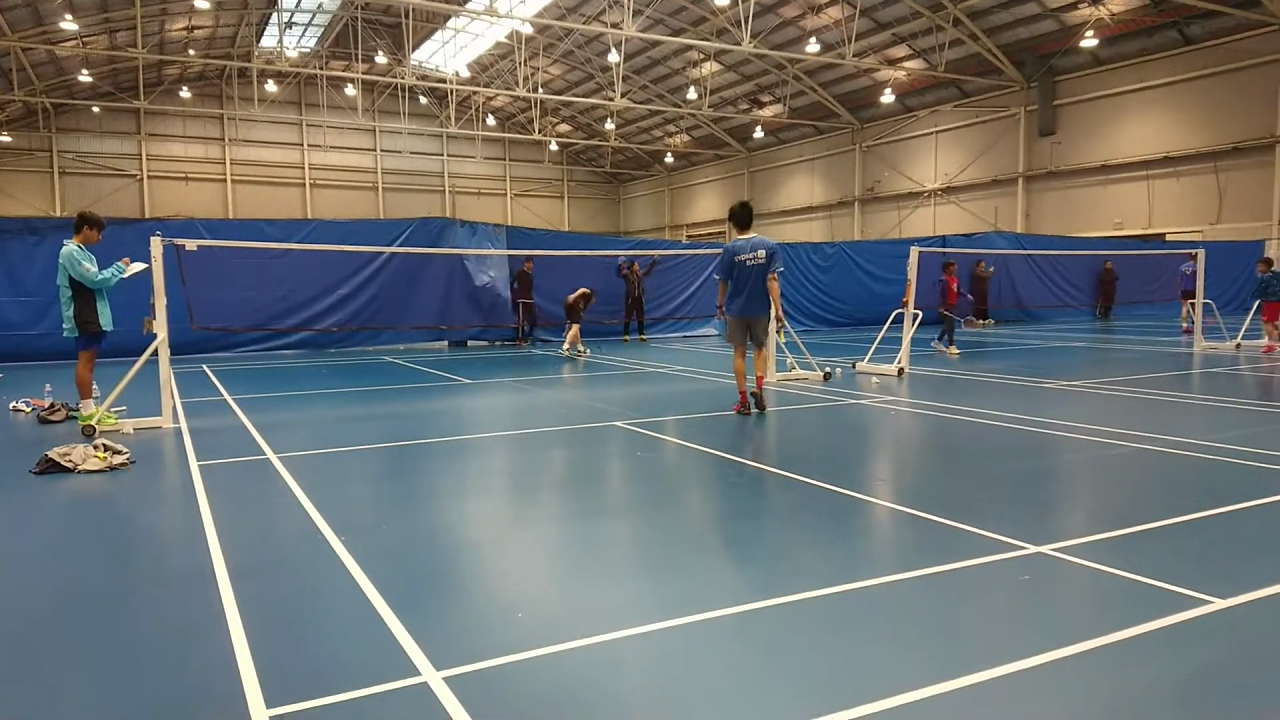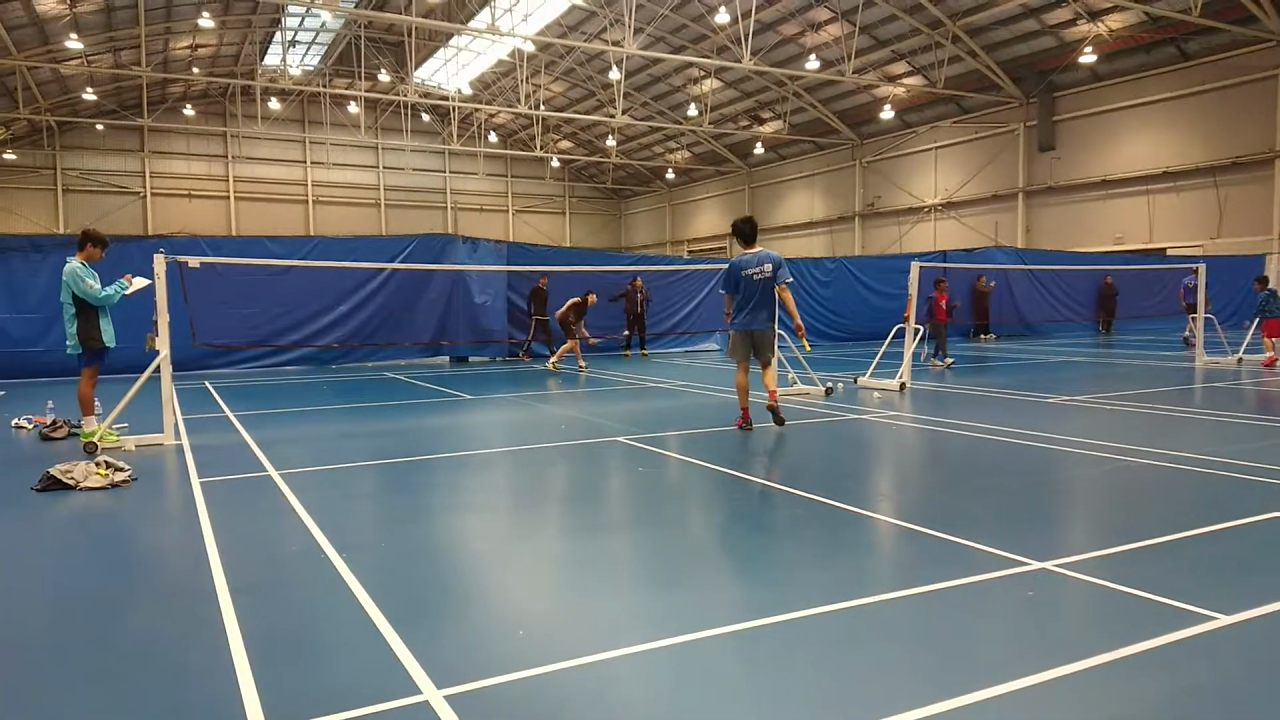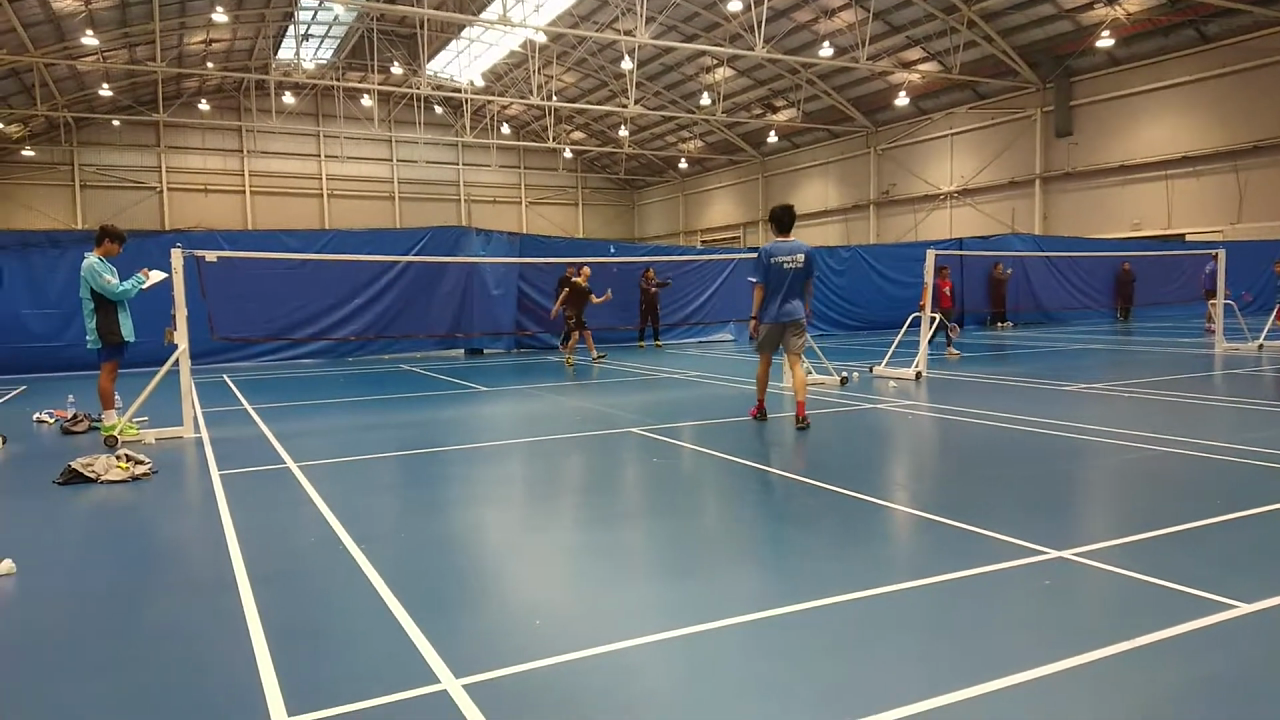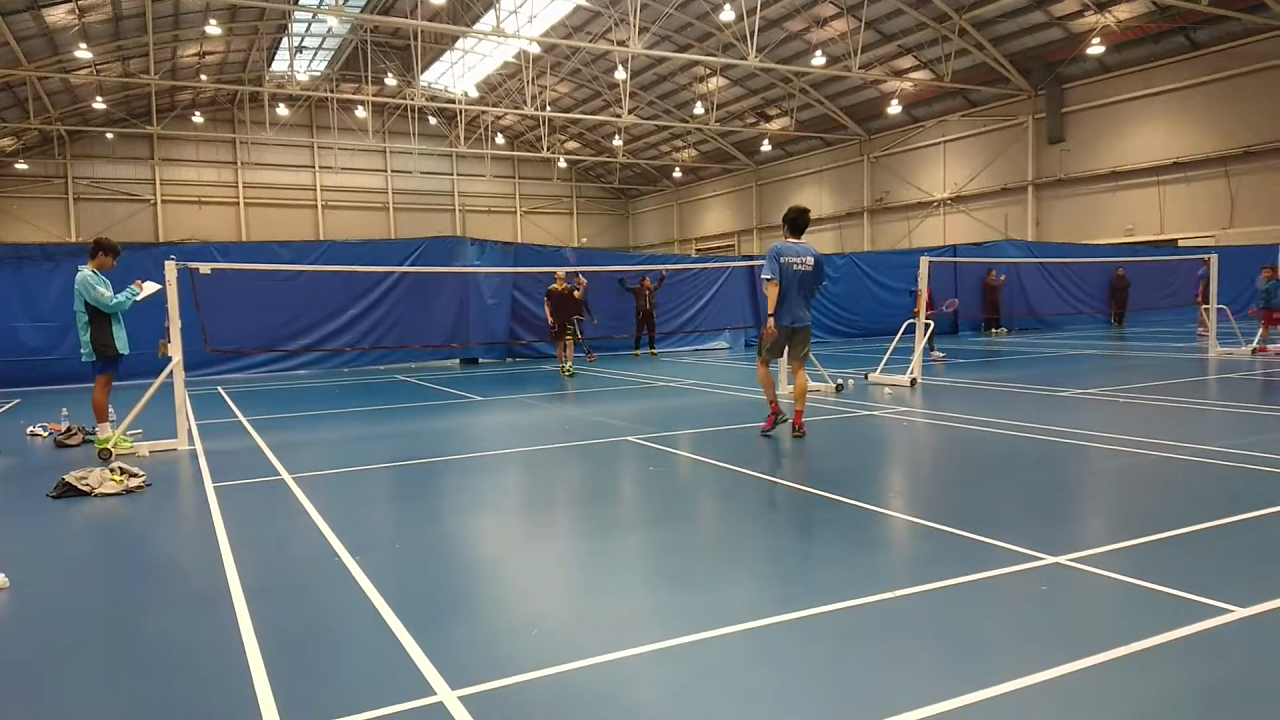
dt=0.3s
person 1, frame 1
left shoulder: (729, 249)
right shoulder: (769, 246)
left elbow: (723, 283)
right elbow: (772, 279)
left wrist: (719, 305)
right wrist: (778, 308)
left hip: (736, 309)
right hip: (761, 308)
left knee: (739, 352)
right knee: (760, 347)
left ankle: (743, 401)
right ankle: (758, 387)
person 1, frame 2
left shoulder: (735, 264)
right shoulder: (775, 259)
left elbow: (729, 296)
right elbow: (783, 290)
left wrist: (728, 312)
right wrist: (796, 318)
left hip: (741, 324)
right hip: (765, 323)
left knee: (742, 368)
right knee: (767, 365)
left ankle: (745, 416)
right ankle: (773, 399)
person 1, frame 3
left shoulder: (767, 251)
right shoulder: (805, 250)
left elbow: (760, 287)
right elbow: (808, 285)
left wrist: (753, 316)
right wrist: (806, 307)
left hip: (771, 316)
right hip: (796, 315)
left knee: (765, 361)
right knee: (796, 361)
left ankle: (760, 407)
right ankle: (801, 413)
person 1, frame 4
left shoulder: (776, 250)
right shoulder: (814, 255)
left elbow: (773, 284)
left wrist: (770, 315)
left hip: (780, 319)
right hip: (802, 320)
left knee: (763, 363)
right knee: (798, 369)
left ankle: (774, 409)
right ankle: (798, 422)
person 2, frame 1
left shoulder: (80, 252)
right shoulder: (72, 252)
left elbow: (92, 281)
right elbow: (95, 280)
left wrist: (116, 272)
right wrist: (119, 267)
left hip: (91, 316)
right hip: (84, 317)
left knee: (89, 362)
right knee: (86, 362)
left ankle: (89, 408)
right ankle: (86, 412)
person 2, frame 2
left shoulder: (82, 269)
right shoulder: (75, 269)
left elbow: (95, 298)
right elbow: (98, 297)
left wrist: (119, 289)
right wrist: (122, 284)
left hip: (95, 332)
right hip: (87, 334)
left knee: (91, 379)
right knee: (88, 379)
left ankle: (91, 425)
right ankle: (89, 429)
person 2, frame 3
left shoulder: (101, 264)
right shoulder: (93, 265)
left elbow: (114, 292)
right elbow: (116, 292)
left wrist: (136, 284)
right wrist: (139, 278)
left hip: (113, 327)
right hip: (107, 329)
left knee: (111, 373)
right knee: (108, 373)
left ankle: (112, 419)
right ankle: (109, 423)
person 2, frame 4
left shoulder: (95, 277)
right shoulder: (86, 278)
left elbow: (107, 305)
right elbow: (110, 304)
left wrist: (130, 295)
right wrist: (133, 290)
left hip: (108, 339)
right hip: (100, 341)
left knee: (105, 386)
right knee: (102, 386)
left ankle: (106, 432)
right ankle: (103, 436)
